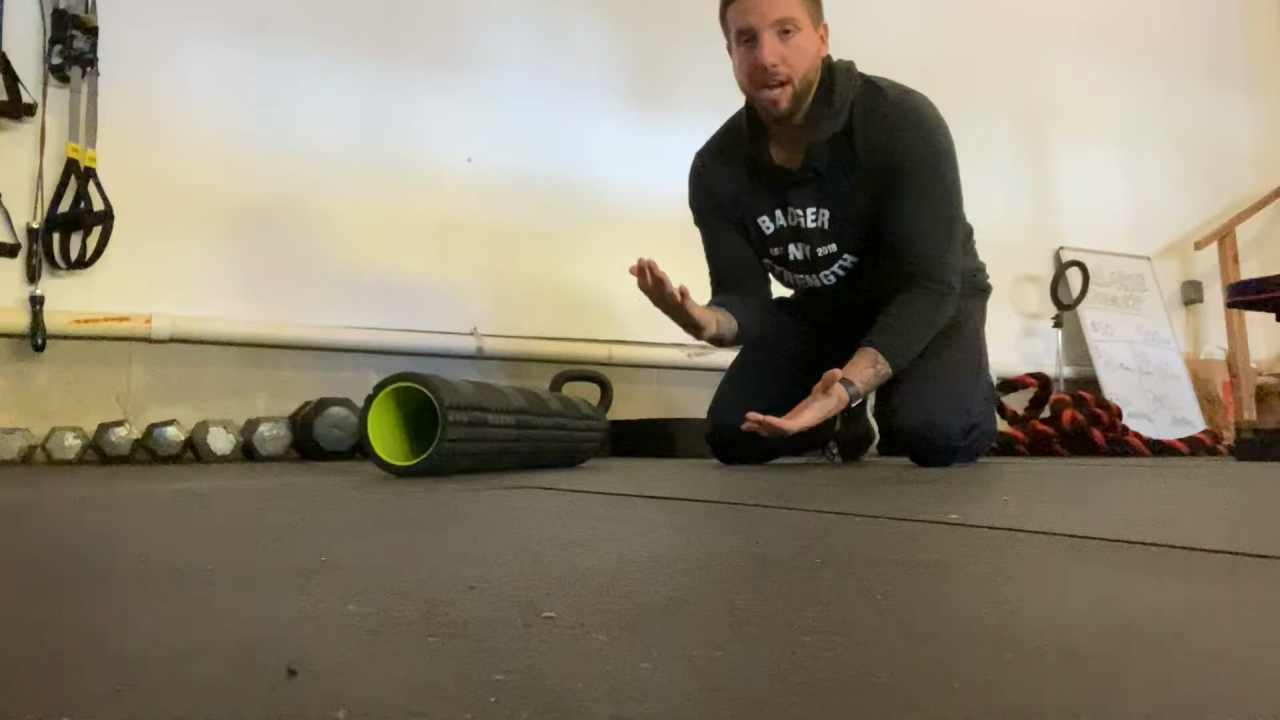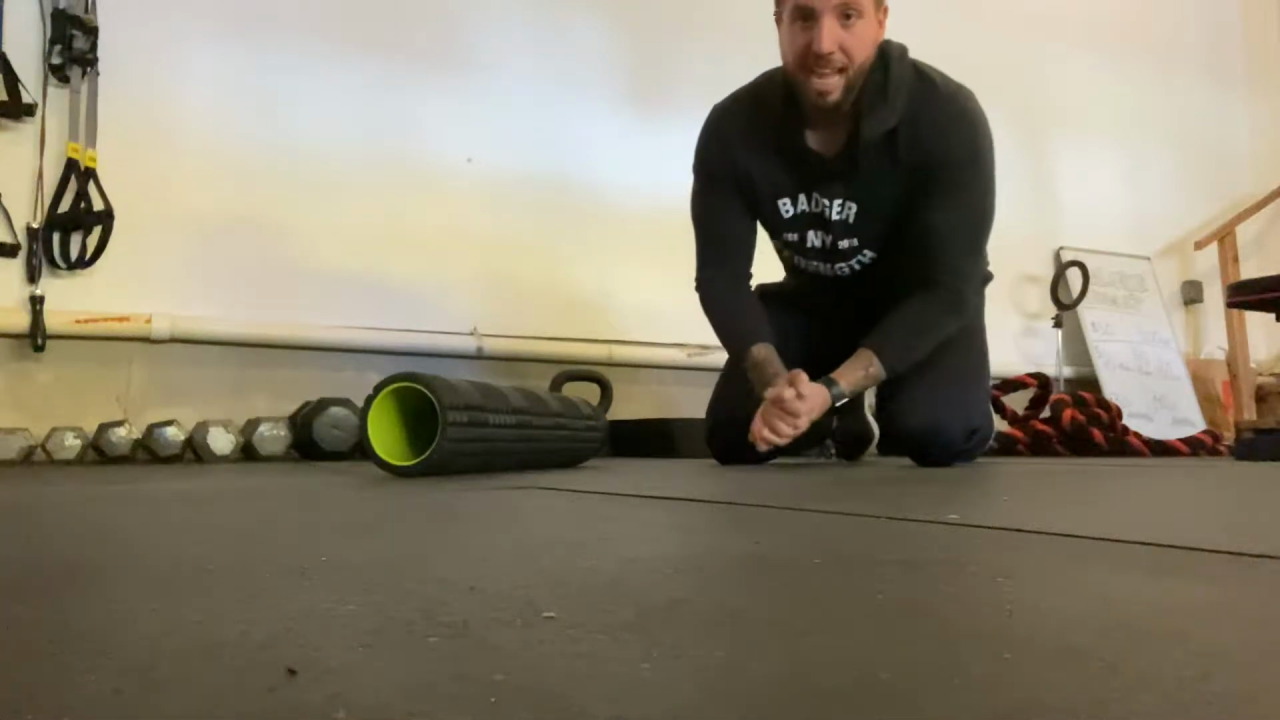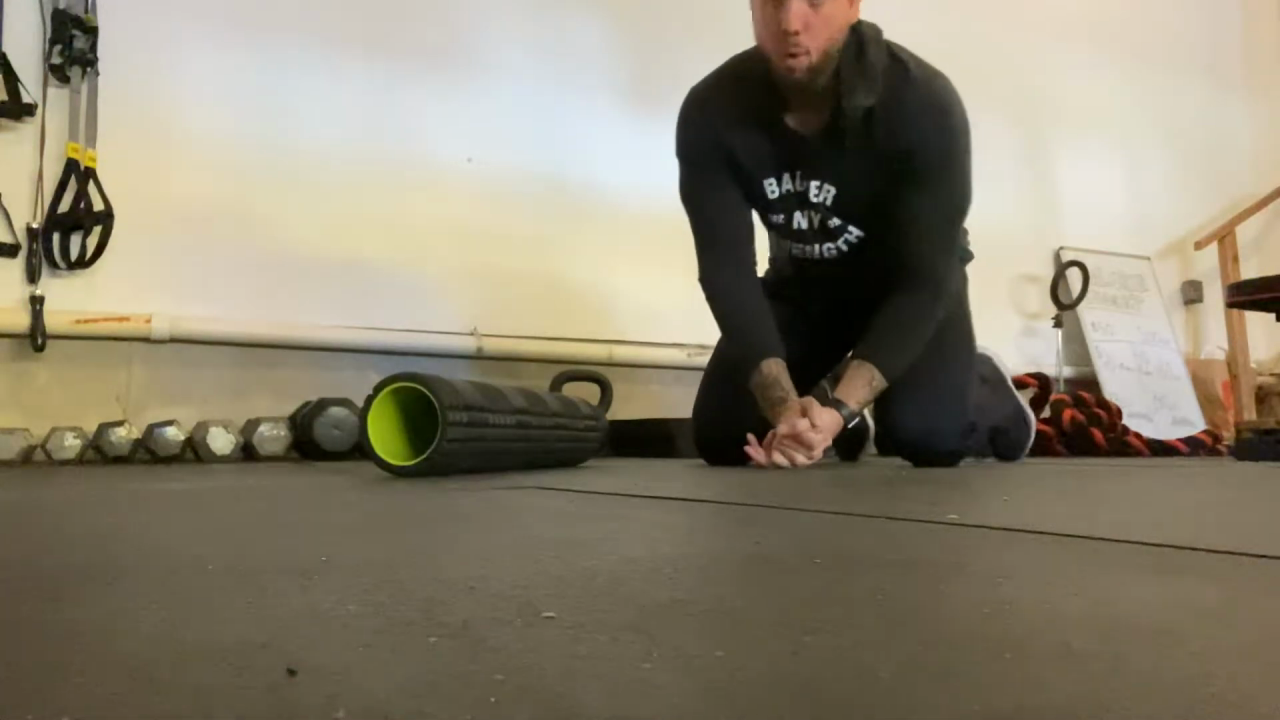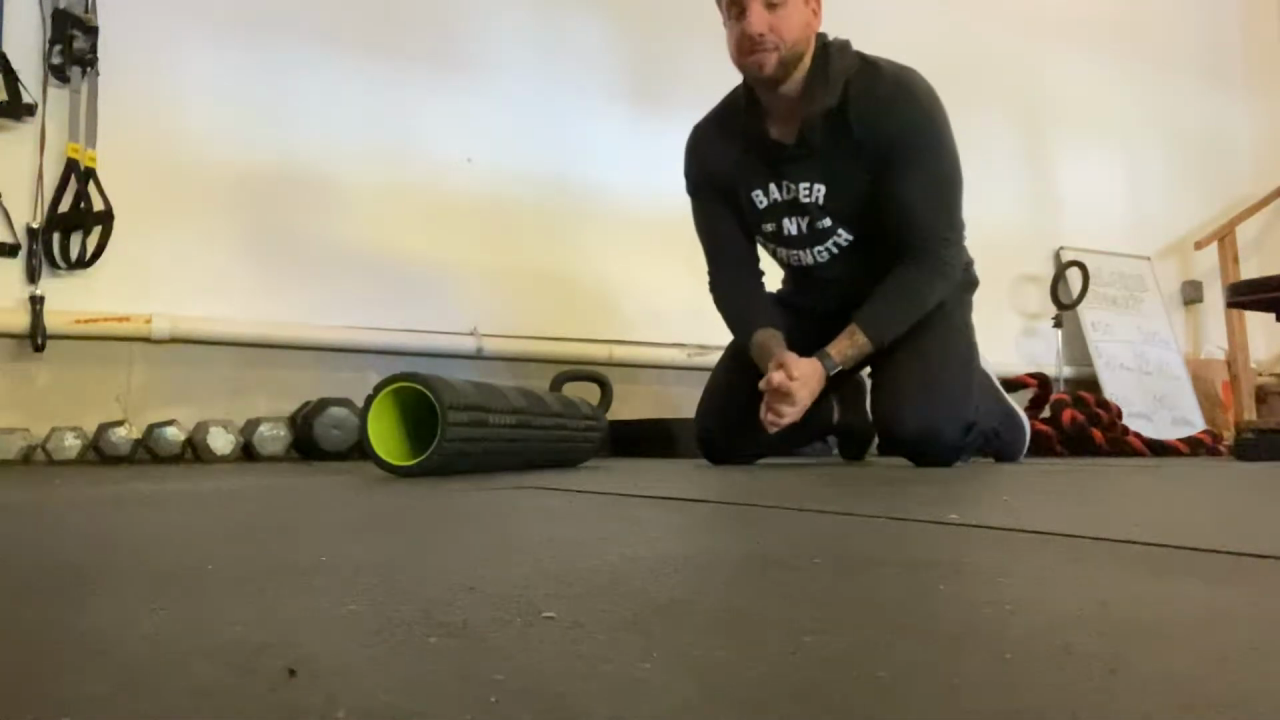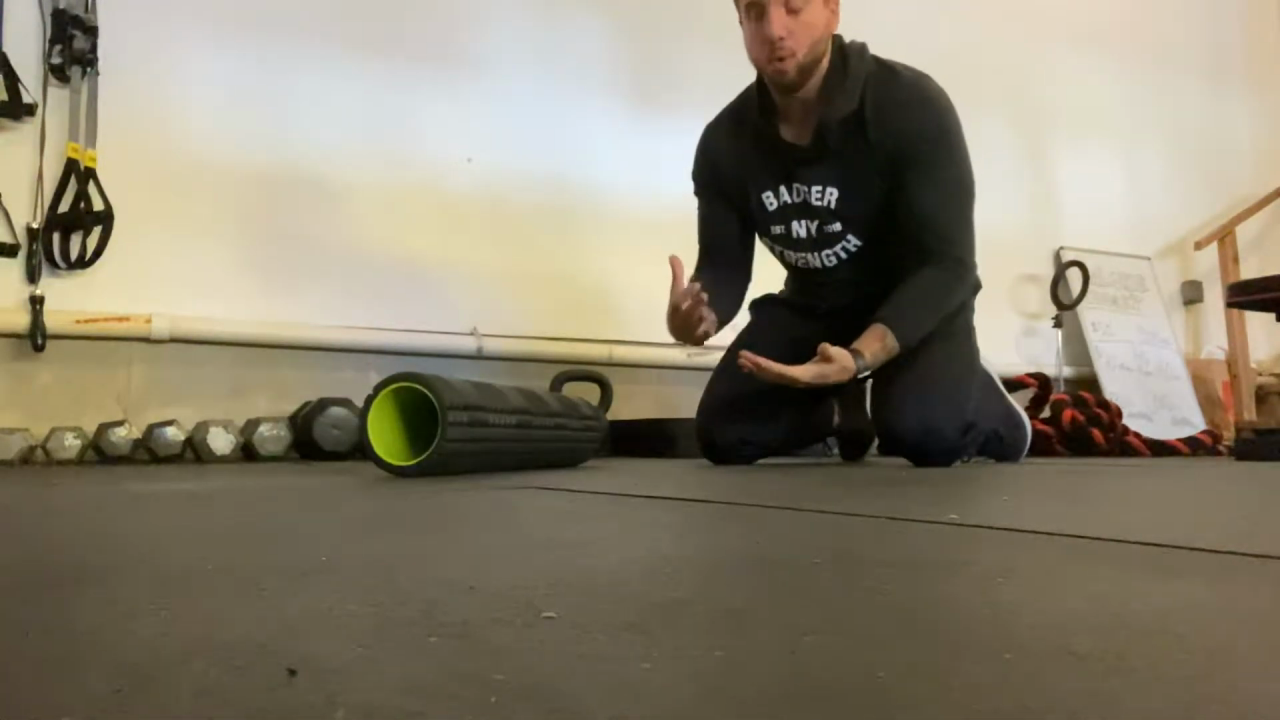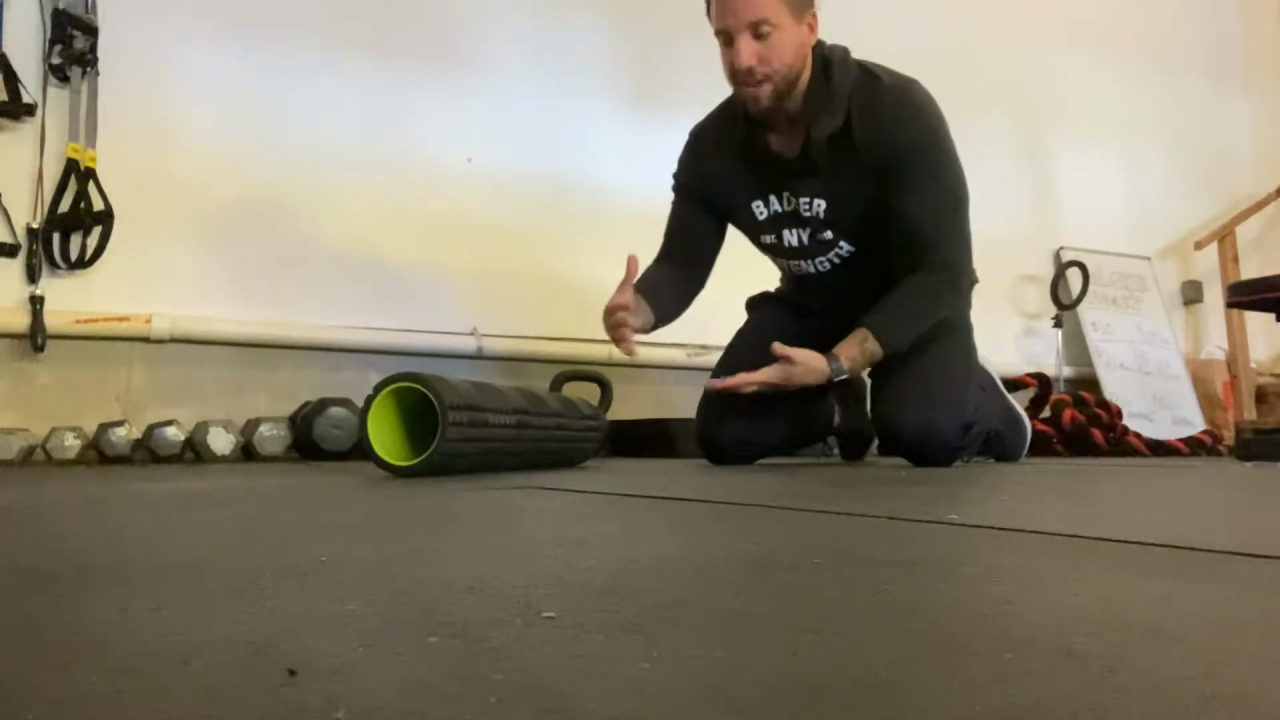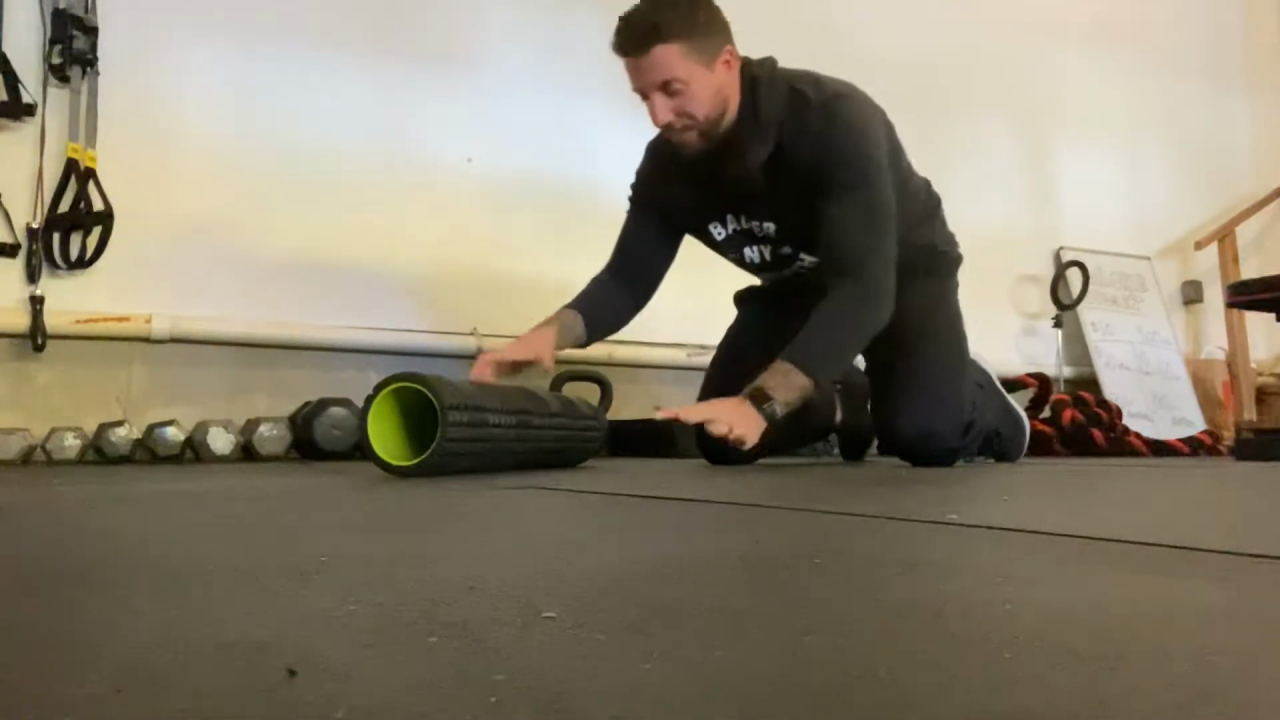
dt=0.7s
person 1, frame 1
left shoulder: (902, 123)
right shoulder: (717, 169)
left elbow: (931, 284)
right elbow: (747, 297)
left wrist: (850, 386)
right wrist: (705, 322)
left hip: (931, 301)
right hip: (823, 307)
left knee: (929, 431)
right knee: (732, 433)
left ankle: (969, 394)
right ankle: (847, 419)
person 1, frame 2
left shoulder: (947, 117)
right shoulder: (733, 128)
left elbow: (945, 289)
right elbow: (721, 278)
left wrist: (830, 390)
right wrist: (776, 384)
left hip: (925, 300)
right hip: (813, 296)
left knee: (933, 432)
right knee: (733, 436)
right ankle: (845, 415)
person 1, frame 3
left shoulder: (922, 102)
right shoulder: (711, 111)
left elbow: (924, 283)
right elbow: (726, 268)
left wrist: (837, 412)
right wrist: (783, 405)
left hip: (908, 284)
right hip: (800, 283)
left knee: (928, 435)
right knee: (721, 437)
left ankle: (983, 394)
right ankle: (824, 392)
person 1, frame 4
left shoulder: (897, 100)
right shoulder: (712, 144)
left elbow: (933, 261)
right elbow: (733, 276)
left wrist: (825, 365)
right wrist: (775, 361)
left hip: (919, 296)
right hip: (811, 302)
left knee: (924, 430)
right knee: (722, 435)
left ankle: (982, 408)
right ankle: (841, 407)
person 1, frame 5
left shoulder: (910, 104)
right shoulder: (725, 142)
left elbow: (948, 265)
right elbow: (724, 268)
left wrist: (859, 359)
right wrist: (698, 316)
left hip: (920, 301)
right hip: (812, 304)
left knee: (924, 432)
right knee: (723, 434)
left ankle: (986, 409)
right ankle: (842, 410)
person 1, frame 6
left shoulder: (897, 110)
right shoulder: (712, 146)
left elbow: (943, 273)
right elbow: (682, 266)
left wrist: (833, 366)
right wrist: (636, 311)
left hip: (916, 298)
right hip: (810, 301)
left knee: (925, 432)
right knee: (724, 436)
left ankle: (982, 406)
right ankle: (843, 408)
person 1, frame 7
left shoulder: (833, 121)
right shoulder: (668, 164)
left elbow: (865, 287)
right elbow: (628, 281)
left wrist: (761, 403)
right wrist: (550, 333)
left hip: (901, 276)
right hip: (796, 289)
left knee: (925, 434)
right knee: (720, 437)
left ankle: (975, 400)
right ankle: (843, 405)
